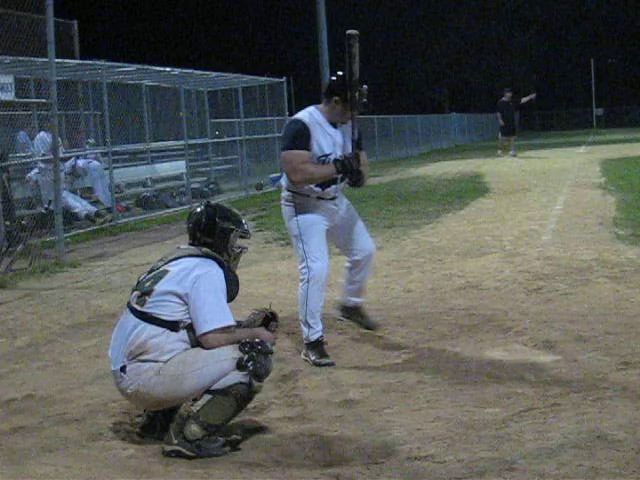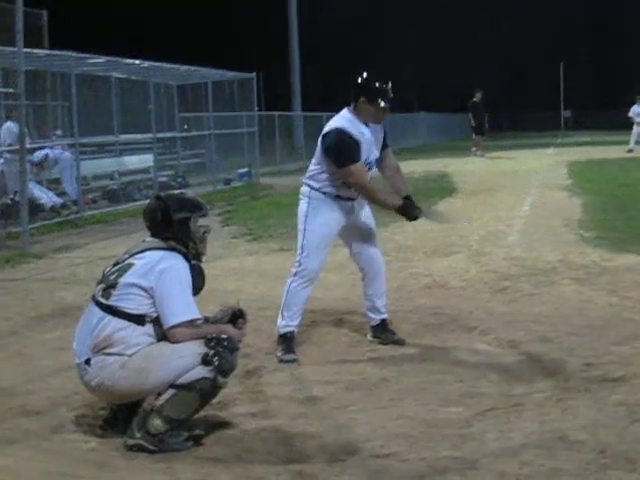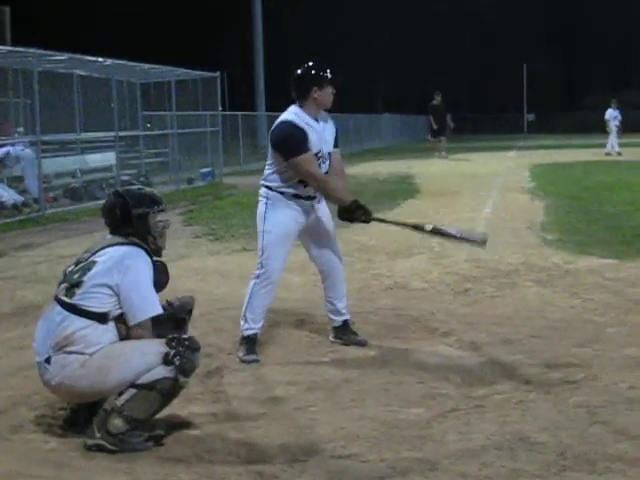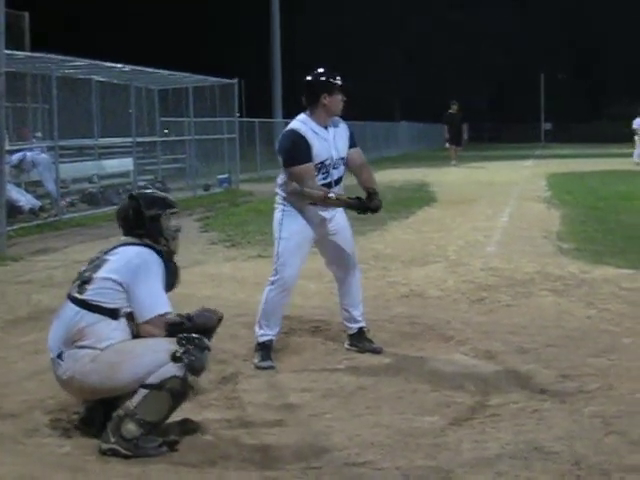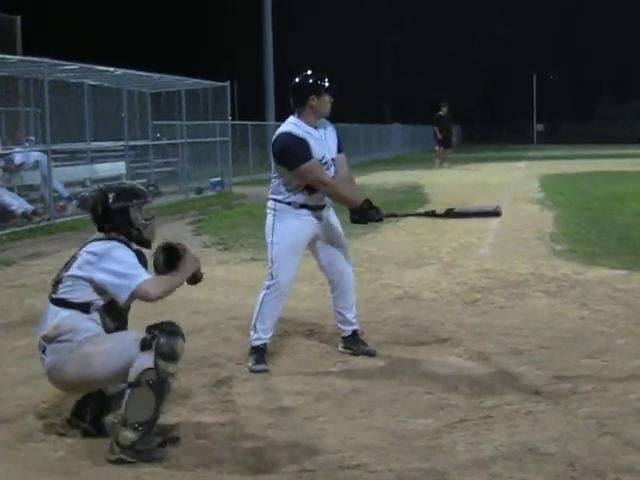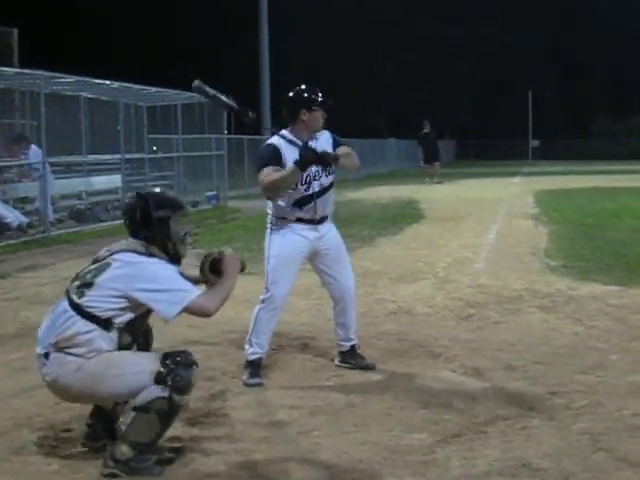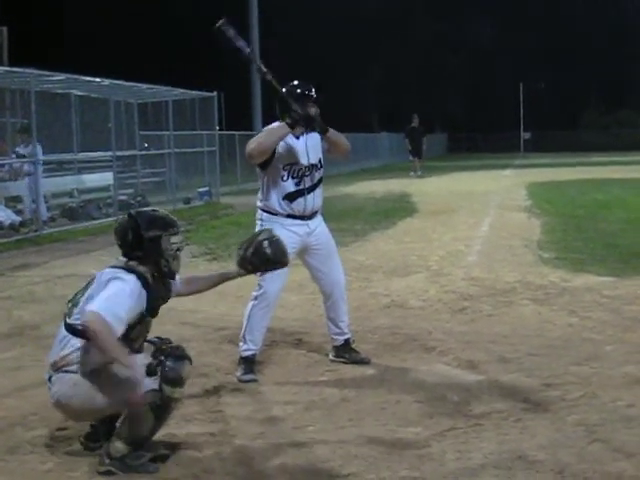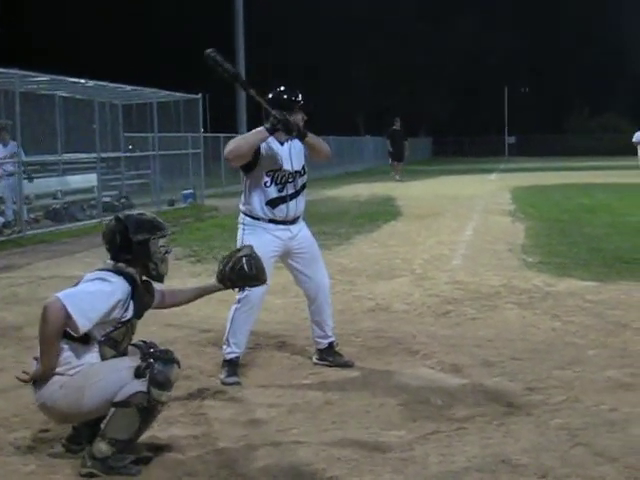
dt=0.7s
person 1, frame 1
left shoulder: (348, 126)
right shoulder: (302, 126)
left elbow: (362, 170)
right elbow: (297, 173)
left wrist: (358, 173)
right wrist: (337, 169)
left hip: (335, 202)
right hip: (303, 206)
left knee: (363, 250)
right knee: (316, 271)
left ankle: (351, 304)
right ankle: (313, 340)
person 1, frame 2
left shoulder: (376, 127)
right shoulder: (340, 133)
left elbow: (390, 167)
right elbow: (363, 184)
left wrist: (406, 199)
right wrist: (398, 205)
left hip: (356, 204)
right hip: (322, 202)
left knee: (374, 263)
right knee: (308, 267)
left ankle: (378, 324)
right ankle: (286, 334)
person 1, frame 3
left shoulder: (327, 123)
right shoulder: (289, 127)
left elbow: (335, 168)
right elbow: (314, 176)
left wrist: (345, 204)
right wrist: (350, 203)
left hip: (315, 203)
right hip: (280, 205)
left knee: (334, 264)
right knee: (269, 271)
left ankle: (340, 325)
right ankle: (249, 336)
person 1, frame 4
left shoulder: (341, 127)
right shoulder: (295, 136)
left elbow: (359, 164)
right elbow: (309, 189)
left wrist: (371, 192)
right wrist: (350, 202)
left hip: (333, 210)
right hip: (297, 212)
left knee: (350, 270)
right knee: (283, 277)
left ankle: (356, 332)
right ankle: (264, 342)
person 1, frame 5
left shoulder: (329, 130)
right shoulder: (289, 137)
left elbow: (342, 173)
right elbow: (322, 182)
left wrist: (357, 205)
right wrist: (362, 204)
left hip: (323, 213)
right hip: (289, 215)
left knee: (343, 273)
right knee: (279, 281)
left ankle: (349, 335)
right ankle: (258, 346)
person 1, frame 6
left shoulder: (327, 138)
right shoulder: (273, 147)
left elbow: (354, 161)
right elbow: (268, 187)
left wrist: (333, 158)
right wrist: (298, 167)
left hip: (323, 228)
right hip: (287, 231)
left knee: (345, 289)
right knee: (274, 295)
left ankle: (347, 350)
right ankle: (253, 360)
person 1, frame 7
left shoulder: (315, 134)
right shoulder: (273, 135)
left elbow: (344, 148)
right elbow: (252, 153)
left wrist: (322, 128)
right wrist: (289, 125)
left hip: (314, 224)
right hip: (277, 227)
left knee: (335, 284)
right knee: (267, 291)
left ankle: (341, 344)
right ankle: (247, 356)
person 1, frame 8
left shoulder: (299, 140)
right shoulder: (257, 143)
left elbow: (325, 153)
right elbow: (230, 155)
left wrist: (301, 134)
right wrist: (268, 128)
left hip: (296, 228)
right hip: (260, 231)
left knee: (319, 287)
right knee: (250, 295)
left ankle: (325, 347)
right ankle: (230, 359)
person 2, frame 1
left shoulder: (178, 260)
right shoulder: (205, 268)
right elbow: (213, 338)
left wrist: (247, 325)
right wrist: (255, 334)
right hip: (147, 377)
left knee: (223, 346)
right knee: (255, 356)
left ankle: (163, 417)
right ankle: (189, 435)
person 2, frame 2
left shoulder: (144, 254)
right shoulder: (170, 261)
right elbow: (179, 332)
left wrist: (213, 322)
right wrist: (222, 330)
left hip: (93, 364)
right hip: (111, 370)
left knee: (192, 338)
right knee: (221, 351)
left ankle: (126, 410)
right ankle: (151, 430)
person 2, frame 3
left shoulder: (104, 251)
right shoulder: (133, 256)
right elbow: (140, 332)
left wrist: (167, 311)
left hip: (53, 364)
right hip: (72, 369)
right knee: (183, 351)
left ankle: (87, 410)
right ankle: (110, 429)
person 2, frame 4
left shoulder: (120, 253)
right shoulder: (144, 256)
right elbow: (151, 329)
left wrist: (188, 320)
left hip: (68, 361)
right hip: (85, 365)
right knee: (193, 351)
left ankle: (102, 410)
right ankle: (126, 434)
person 2, frame 5
left shoulder: (104, 249)
right shoulder: (111, 250)
right elbow: (150, 291)
left wrist: (171, 270)
right wrist: (184, 270)
left hip: (70, 355)
right hip: (69, 358)
left knee: (147, 358)
right knee: (166, 340)
left ankle: (90, 412)
right ankle: (130, 440)
person 2, frame 6
left shoulder: (127, 253)
right shoulder: (145, 266)
left elbow: (167, 276)
right elbow: (207, 306)
left wrist: (202, 277)
right wrist: (229, 274)
left hip: (62, 355)
right hip: (70, 368)
left knee: (138, 339)
right knee: (179, 370)
left ankle: (102, 427)
right ankle: (125, 456)
person 2, frame 7
left shoulder: (145, 276)
right shoulder: (127, 283)
left elbow: (185, 285)
right elbow: (93, 323)
left wrist: (235, 272)
right wrist: (130, 373)
left hip: (93, 377)
right hip: (72, 386)
left knee: (157, 351)
right knee: (172, 363)
left ankle: (103, 432)
right ankle: (121, 453)
person 2, frame 8
left shoulder: (131, 281)
right shoulder: (113, 285)
left elbow: (165, 298)
right elbow: (54, 309)
left wrist: (214, 286)
right wrist: (46, 369)
left hip: (76, 380)
right hip: (60, 389)
left knee: (144, 354)
right knee: (161, 366)
left ankle: (85, 434)
right ankle: (104, 455)
